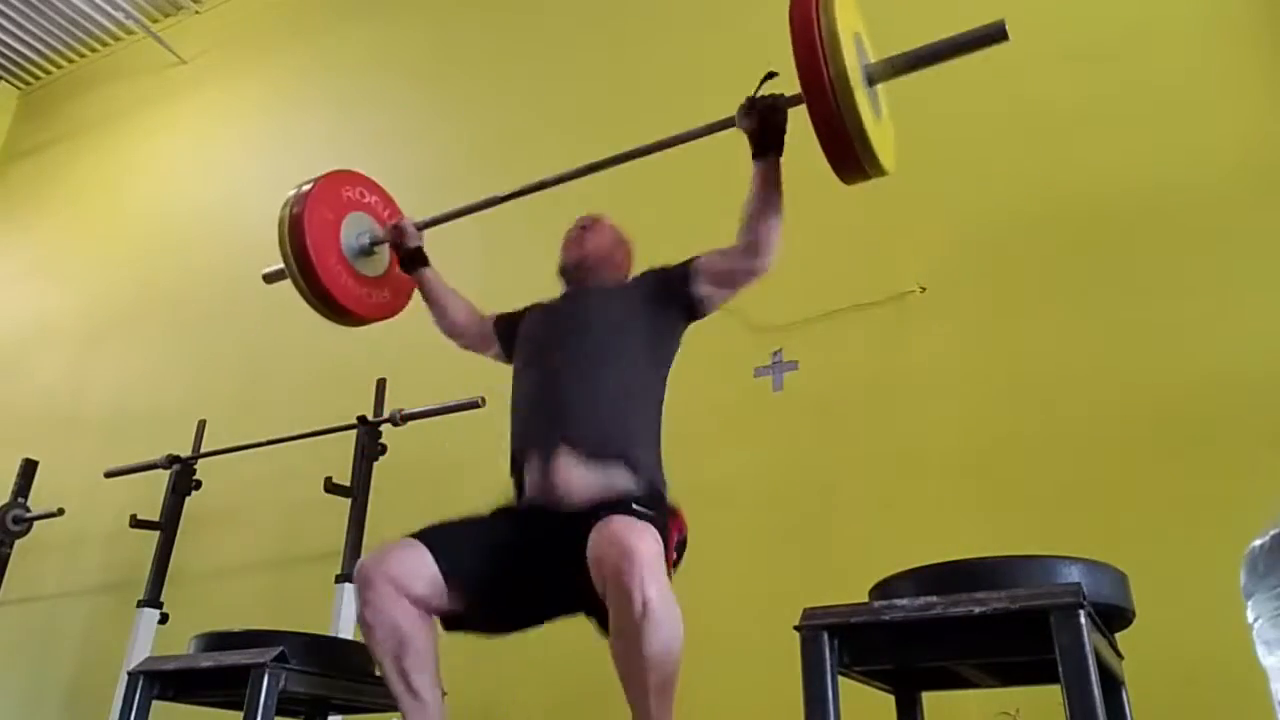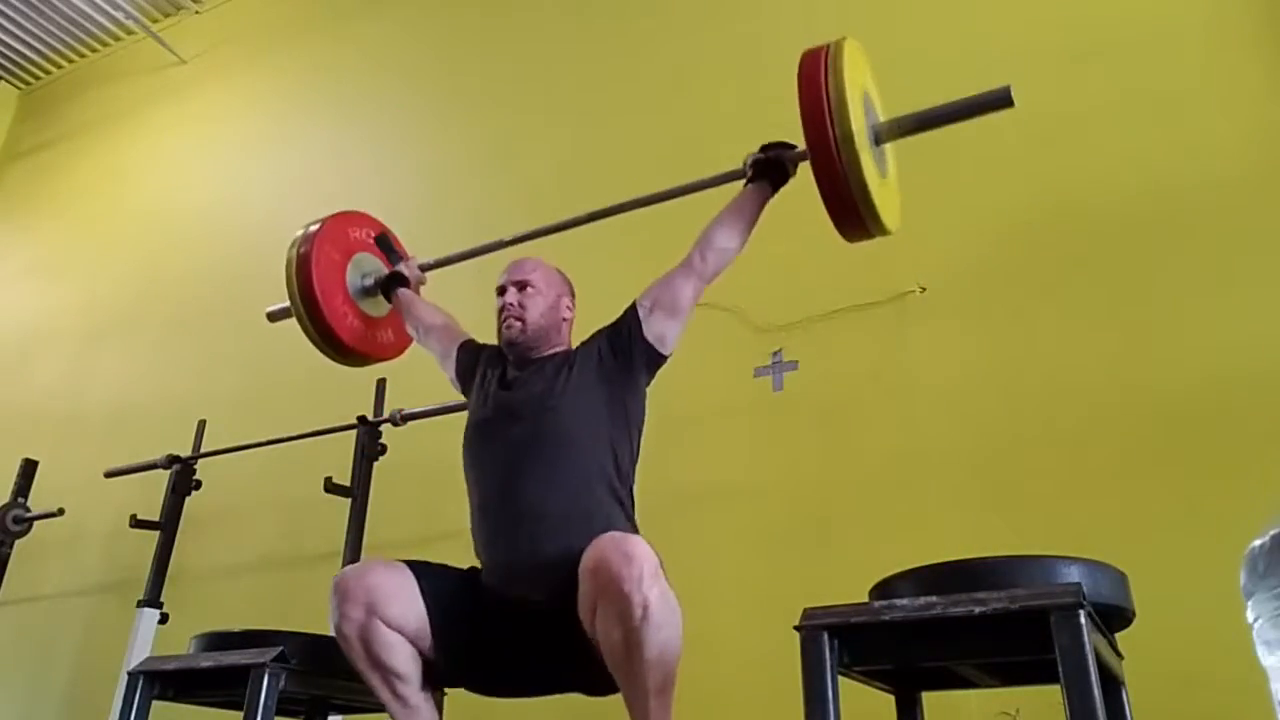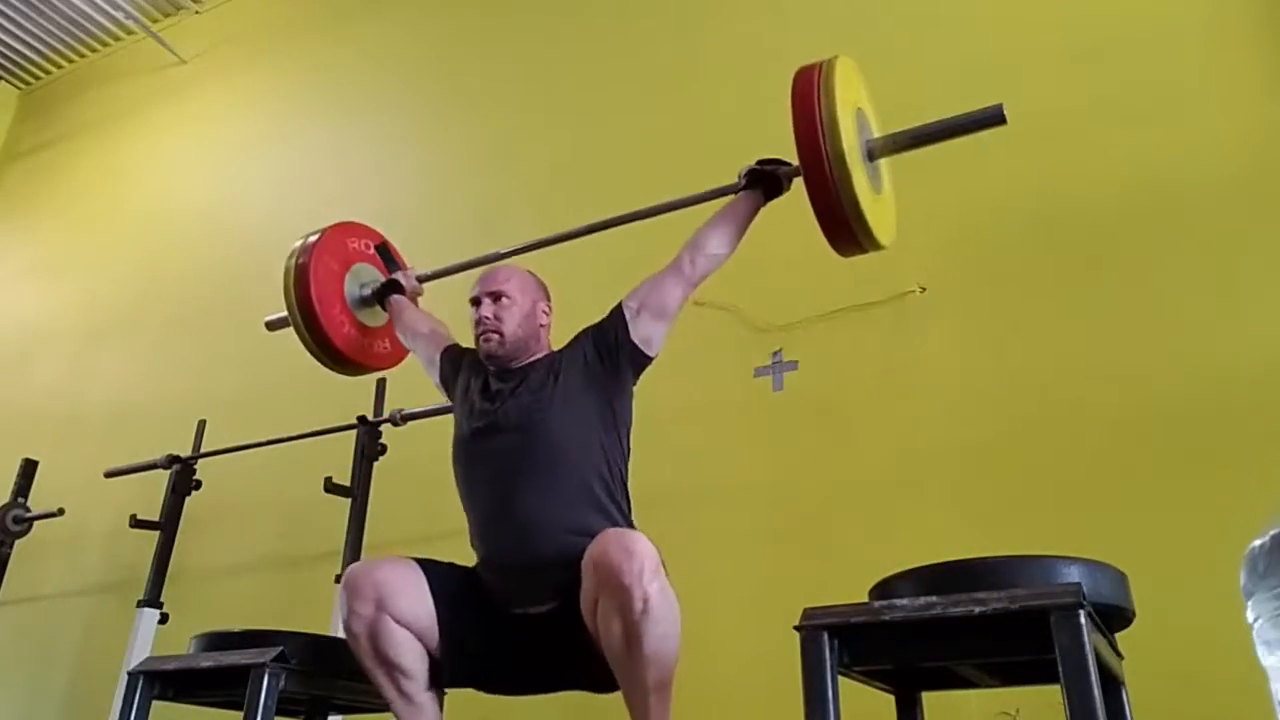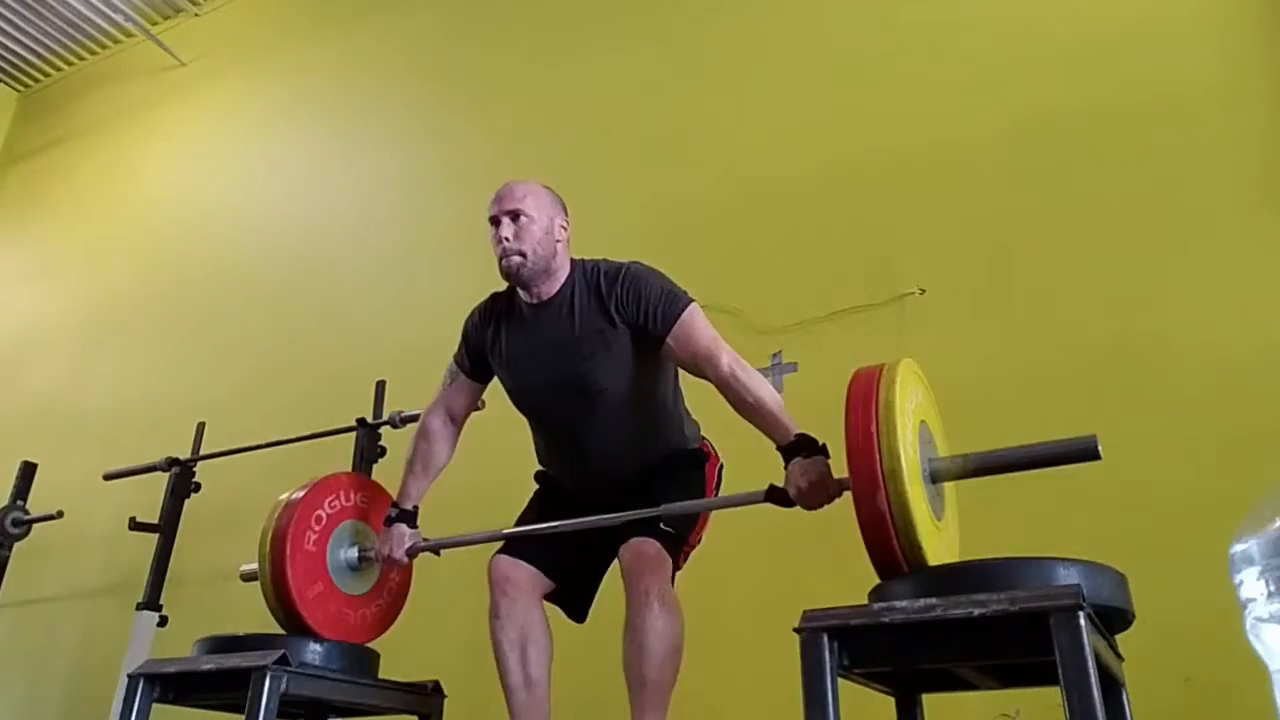
dt=0.3s
person 1, frame 1
left shoulder: (651, 296)
right shoulder: (539, 320)
left elbow: (752, 255)
right elbow: (466, 325)
left wrist: (766, 149)
right wrist: (414, 259)
left hip: (616, 510)
right hip: (532, 526)
left knee: (628, 560)
right knee: (382, 575)
person 1, frame 2
left shoulder: (610, 363)
right shoulder: (483, 373)
left elbow: (698, 268)
right elbow: (433, 330)
left wrist: (764, 183)
left hip: (596, 615)
right hip: (498, 619)
left knee: (623, 563)
right knee: (360, 591)
person 1, frame 3
left shoulder: (594, 363)
right shoulder: (467, 378)
left elbow: (685, 273)
right elbow: (422, 336)
left wrist: (756, 194)
left hip: (599, 615)
left knee: (625, 560)
right knee: (367, 587)
person 1, frame 4
left shoulder: (624, 288)
right shoulder: (488, 324)
left elbow: (720, 364)
right elbow: (443, 417)
left wrist: (799, 450)
right wrist: (403, 514)
left hip: (666, 469)
right hip: (572, 484)
left knee: (645, 569)
right knee: (510, 576)
